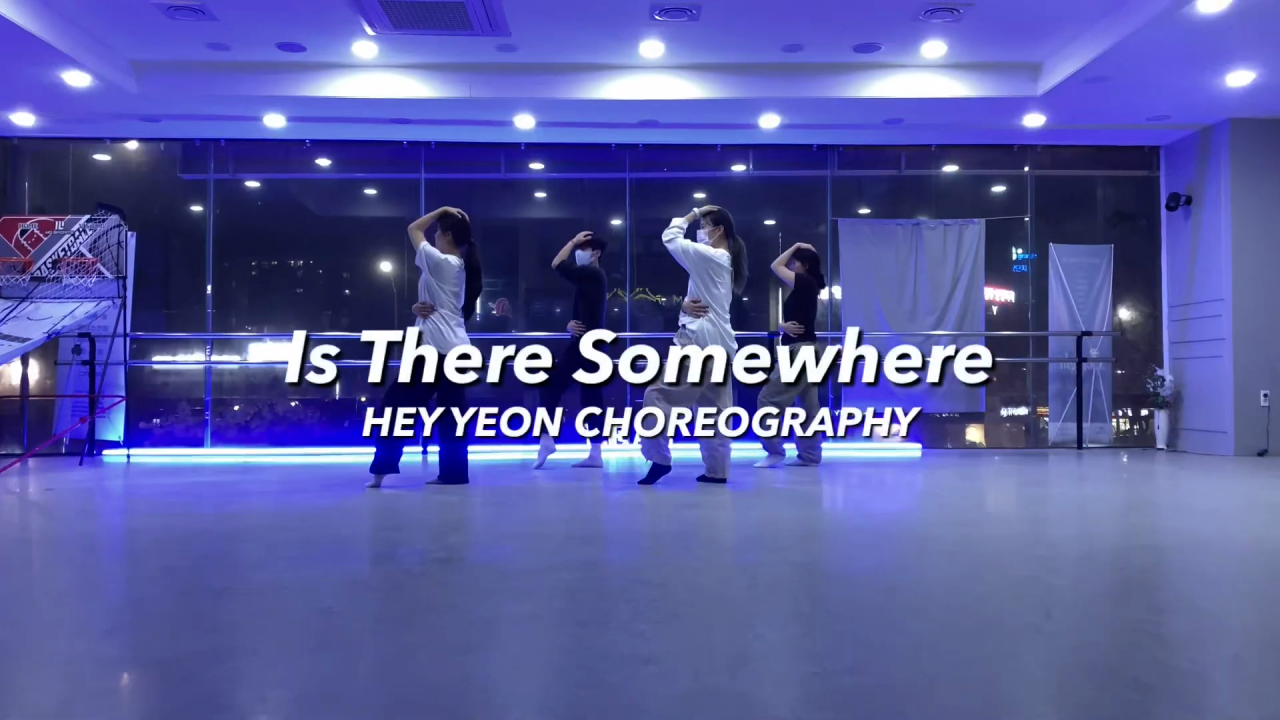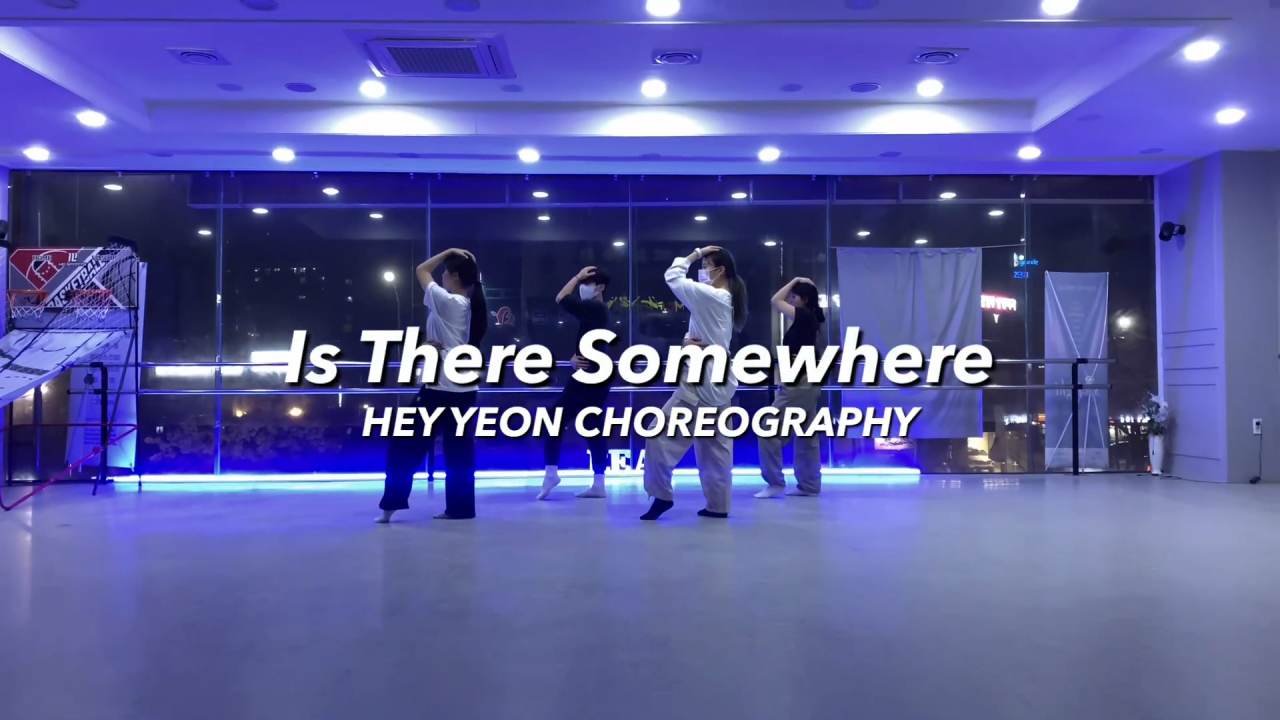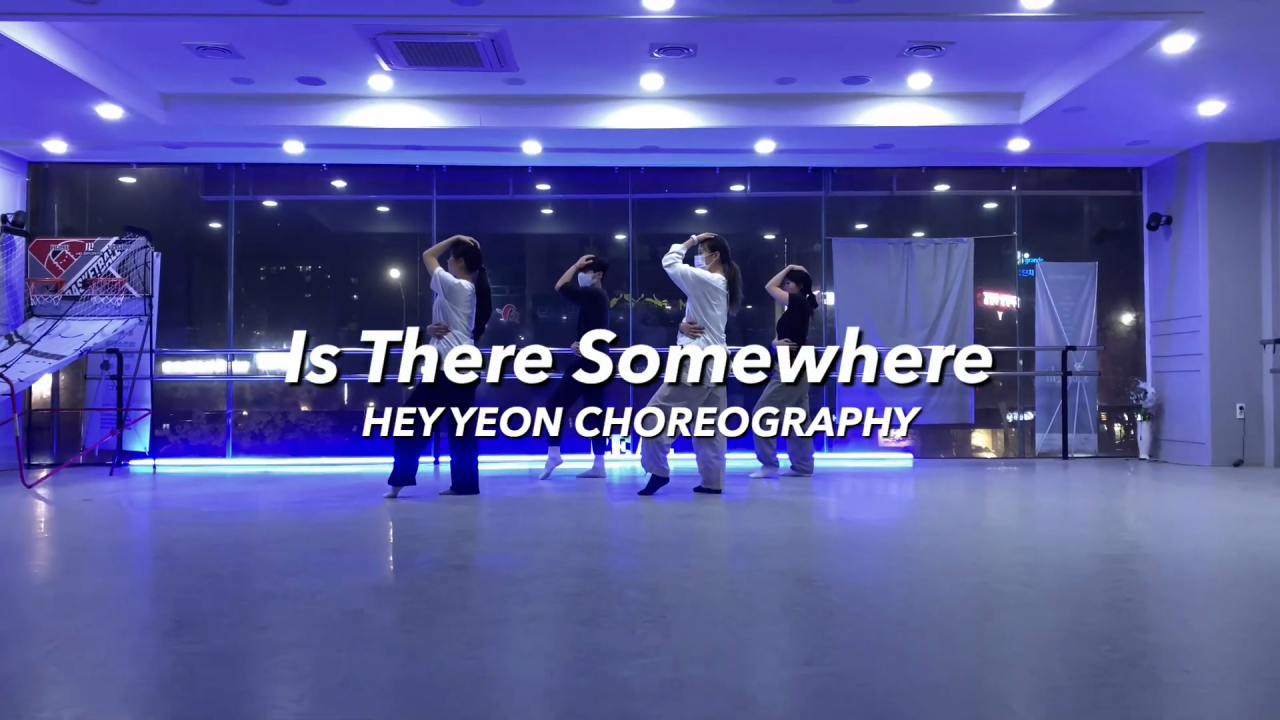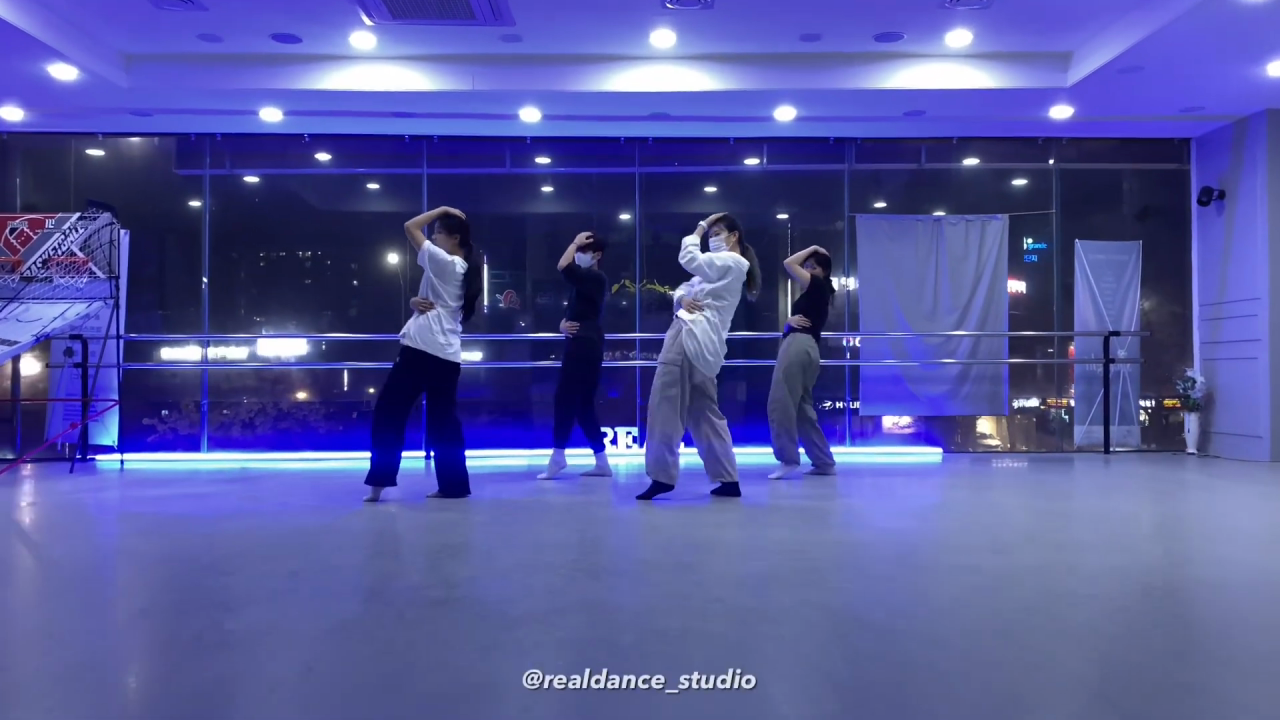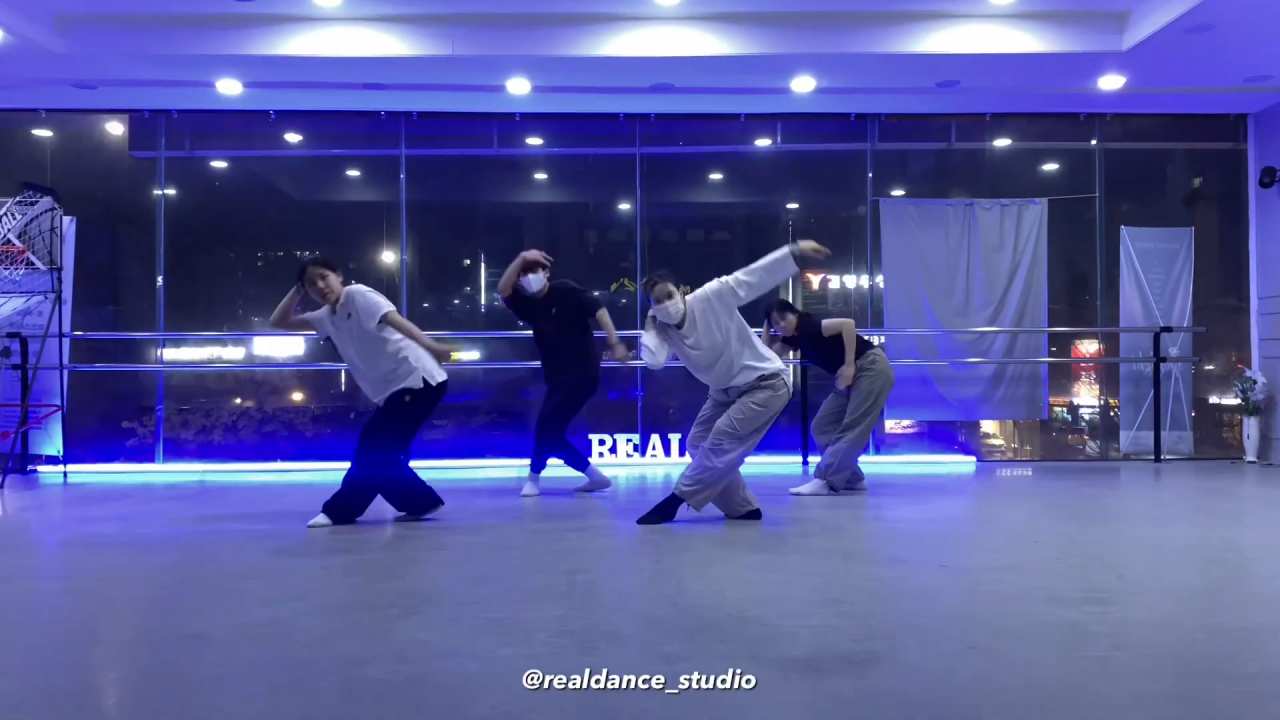
dt=1s
person 1, frame 1
left shoulder: (708, 257)
right shoulder: (726, 262)
left elbow: (670, 238)
left wrist: (694, 213)
right wrist: (686, 304)
left hip: (700, 342)
right hip: (719, 343)
left knee: (658, 396)
right knee: (715, 411)
left ankle: (660, 459)
right ankle: (717, 470)
person 1, frame 2
left shoulder: (709, 296)
right shoulder: (727, 301)
left elbow: (673, 277)
left wrist: (696, 253)
right wrist: (687, 341)
left hip: (702, 382)
right hip: (720, 381)
left knee: (660, 434)
right knee: (715, 446)
left ankle: (662, 495)
right ankle: (718, 505)
person 1, frame 3
left shoulder: (705, 280)
right shoulder: (722, 285)
left elbow: (670, 262)
left wrist: (693, 240)
right wrist: (685, 325)
left knee: (658, 411)
left ankle: (658, 471)
right ankle: (712, 481)
person 1, frame 4
left shoulder: (733, 261)
right shoulder: (719, 265)
left elbow: (688, 259)
right elbow: (688, 288)
left wrist: (700, 229)
right wrist: (682, 298)
left hip: (688, 334)
right hip: (705, 343)
left knee: (663, 407)
right knee: (705, 414)
left ankle: (662, 477)
right ankle: (728, 481)
person 1, frame 5
left shoulder: (710, 299)
right shoulder: (660, 335)
left elbow: (756, 275)
right elbow: (653, 360)
right wrist: (652, 328)
left hip: (766, 385)
right hip: (724, 391)
left knee: (720, 443)
right knee: (698, 444)
left ankle: (676, 500)
right ankle: (743, 506)
person 2, frame 1
left shoulder: (438, 261)
right shoulder: (463, 267)
left elbow: (413, 229)
left wrist: (442, 211)
right wrist: (420, 308)
left hip: (434, 349)
right hip: (457, 349)
left knee: (397, 406)
right knee: (451, 413)
left ankle: (383, 469)
right ankle: (453, 472)
person 2, frame 2
left shoulder: (445, 301)
right shoulder: (470, 305)
left elbow: (421, 270)
left wrist: (448, 252)
right wrist: (431, 346)
left hip: (441, 386)
right hip: (464, 387)
left knee: (406, 443)
right knee: (458, 448)
left ankle: (392, 505)
right ankle: (459, 506)
person 2, frame 3
left shoulder: (452, 286)
right shoulder: (474, 291)
left elbow: (428, 256)
left wrist: (454, 239)
right wrist: (433, 329)
right knee: (460, 427)
left ankle: (400, 480)
right ankle: (464, 483)
person 2, frame 4
left shoulder: (443, 262)
right shoulder: (462, 270)
left elbow: (410, 227)
left wrist: (443, 210)
right wrist: (416, 302)
left hip: (421, 349)
right hip: (448, 355)
left knee: (389, 410)
right knee: (443, 421)
left ankle: (380, 480)
right ankle: (454, 484)
person 2, frame 5
left shoulder: (357, 297)
left elbow: (393, 319)
left wrist: (428, 345)
left hip: (421, 380)
right hip: (394, 387)
left knee: (374, 444)
right knee: (379, 449)
right ankle: (421, 501)
person 3, frame 1
left shoulder: (591, 274)
right shoulder: (592, 278)
left elbow: (557, 264)
left wrist: (573, 241)
right wrist: (570, 325)
left knee: (550, 388)
right knee: (592, 398)
left ankle: (546, 440)
right ankle: (595, 454)
person 3, frame 2
left shoulder: (594, 307)
right shoulder: (597, 311)
left elbow: (561, 298)
left wrist: (577, 276)
right wrist: (575, 358)
right knee: (595, 430)
left ankle: (551, 473)
right ankle: (598, 484)
person 3, frame 3
left shoulder: (593, 294)
right shoulder: (597, 298)
left elbow: (561, 286)
left wrist: (576, 264)
right wrist: (576, 344)
left hip: (588, 362)
right hip: (597, 363)
left knee: (557, 403)
right knee: (594, 412)
left ankle: (554, 453)
right ankle: (598, 465)
person 3, frame 4
left shoulder: (596, 278)
right shoulder: (582, 282)
left elbow: (563, 266)
right elbow: (569, 315)
left wrist: (575, 242)
right wrist: (564, 326)
left hip: (584, 345)
right hip: (583, 346)
left knee: (565, 399)
right knee: (583, 406)
left ankle: (558, 457)
right ankle: (602, 463)
person 3, frame 5
left shoulder: (565, 291)
right shoulder: (527, 305)
left elbow: (598, 310)
right elbow: (504, 290)
left wrist: (614, 342)
left hip: (581, 375)
right hip: (556, 379)
left knee: (547, 423)
right knee: (551, 434)
left ankle: (533, 478)
right ankle: (594, 476)
person 4, frame 1
left shoulder: (806, 283)
right shoulder: (805, 288)
left elbow: (776, 266)
right elbow: (793, 318)
left wrist: (796, 246)
right wrist: (784, 327)
left hip: (799, 352)
left knee: (768, 400)
right knee: (808, 406)
left ankle: (775, 452)
right ankle: (810, 455)
person 4, frame 2
left shoulder: (805, 316)
right shoulder: (807, 321)
left elbow: (776, 300)
right elbow: (788, 351)
left wrist: (795, 280)
left hip: (799, 384)
right hip: (806, 383)
right knee: (806, 436)
left ankle: (775, 483)
right ankle: (809, 484)
person 4, frame 3
left shoulder: (799, 303)
right shoulder: (797, 309)
left elbow: (770, 287)
right elbow: (778, 337)
left wrist: (788, 268)
right wrist: (777, 343)
left knee: (763, 413)
left ankle: (769, 463)
right ankle: (802, 465)
person 4, frame 4
left shoulder: (819, 286)
right shoulder: (814, 294)
left elbow: (788, 263)
right elbow: (794, 322)
left wrist: (812, 249)
right wrist: (790, 320)
left hip: (797, 345)
right hip: (807, 348)
left knee: (780, 405)
right knee: (802, 408)
left ankle: (788, 460)
right ankle: (824, 463)
person 4, frame 5
left shoulder: (809, 327)
right shoulder: (796, 339)
left elbow: (847, 325)
left wrist: (848, 365)
right wrist: (768, 329)
left hip: (871, 368)
right hip: (850, 375)
left knee: (852, 428)
right knee: (822, 427)
left ankle: (825, 480)
